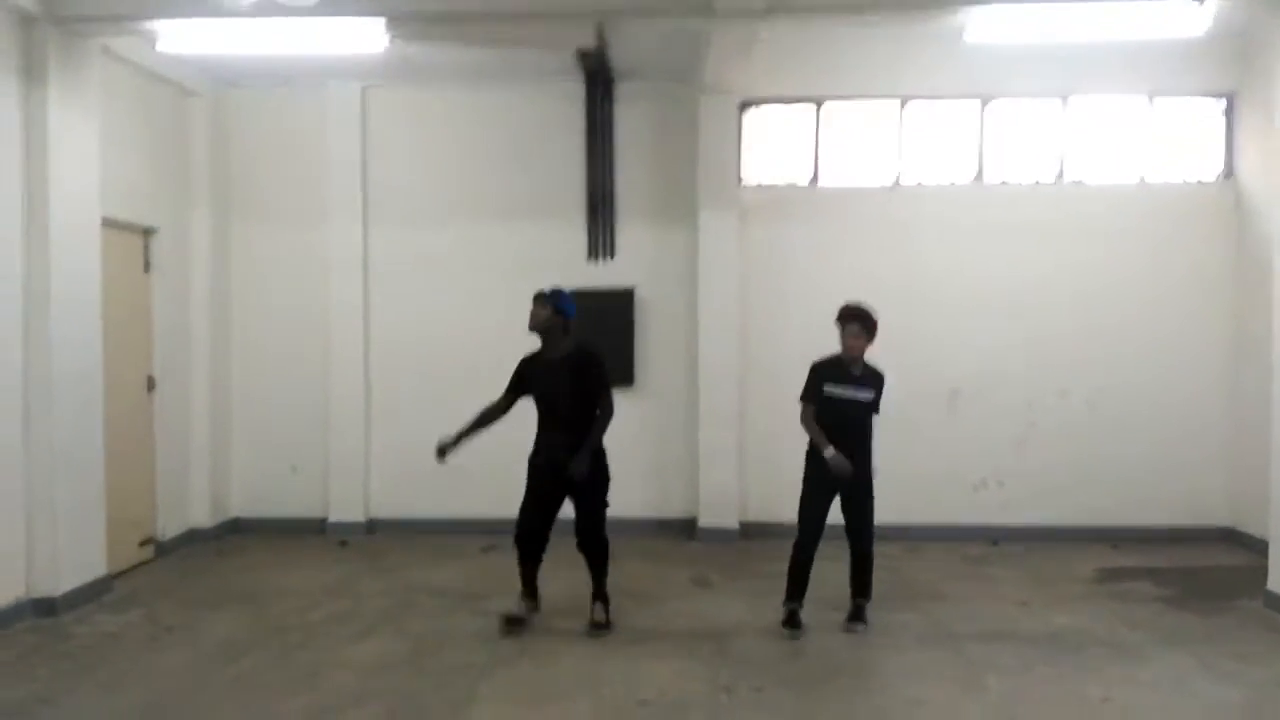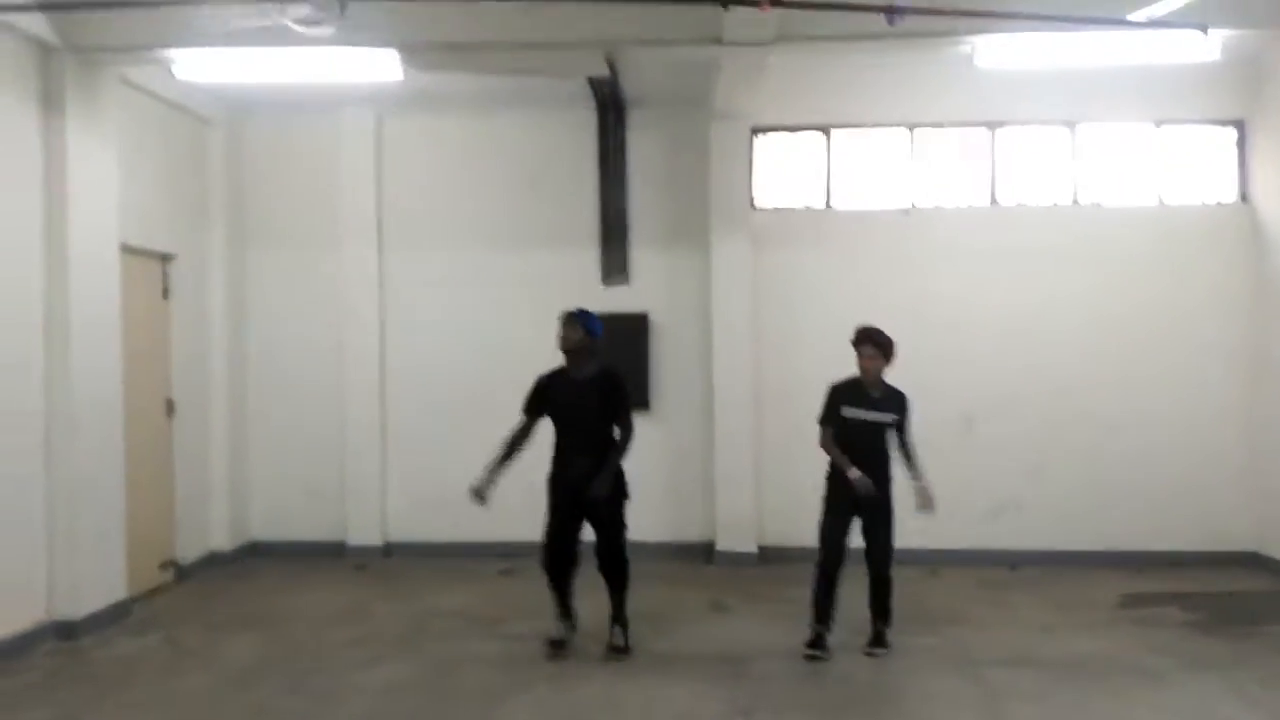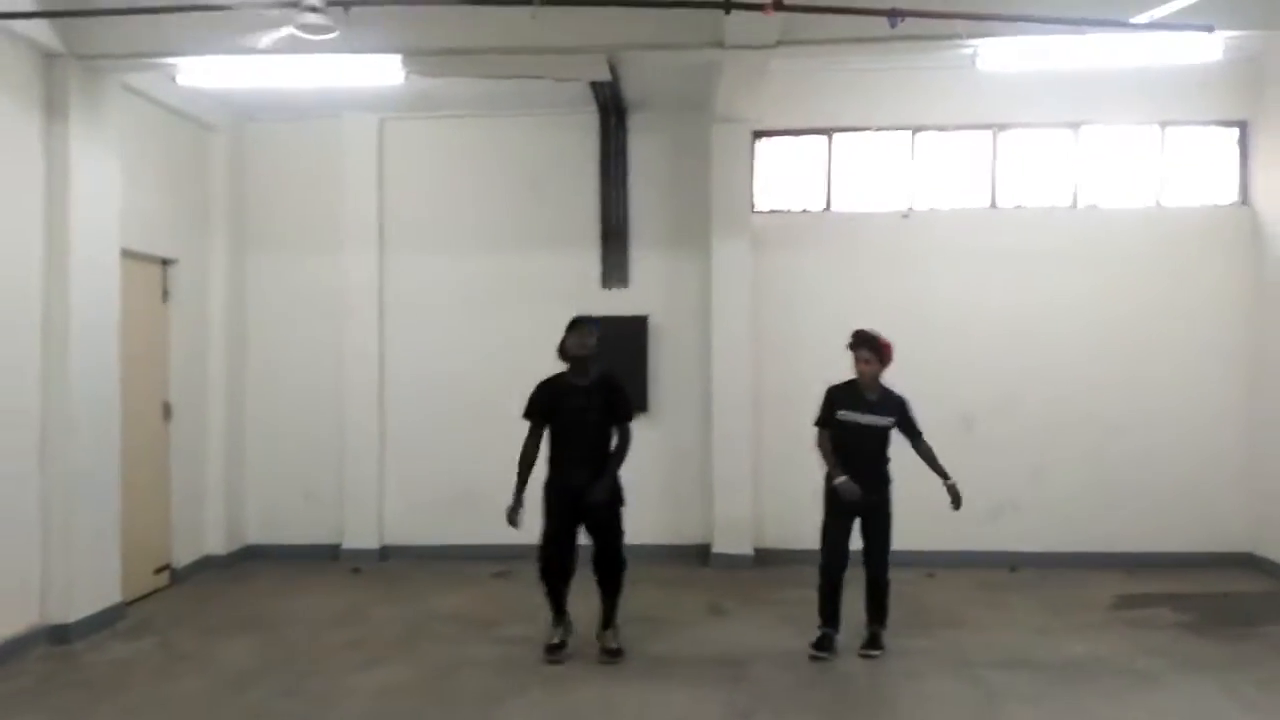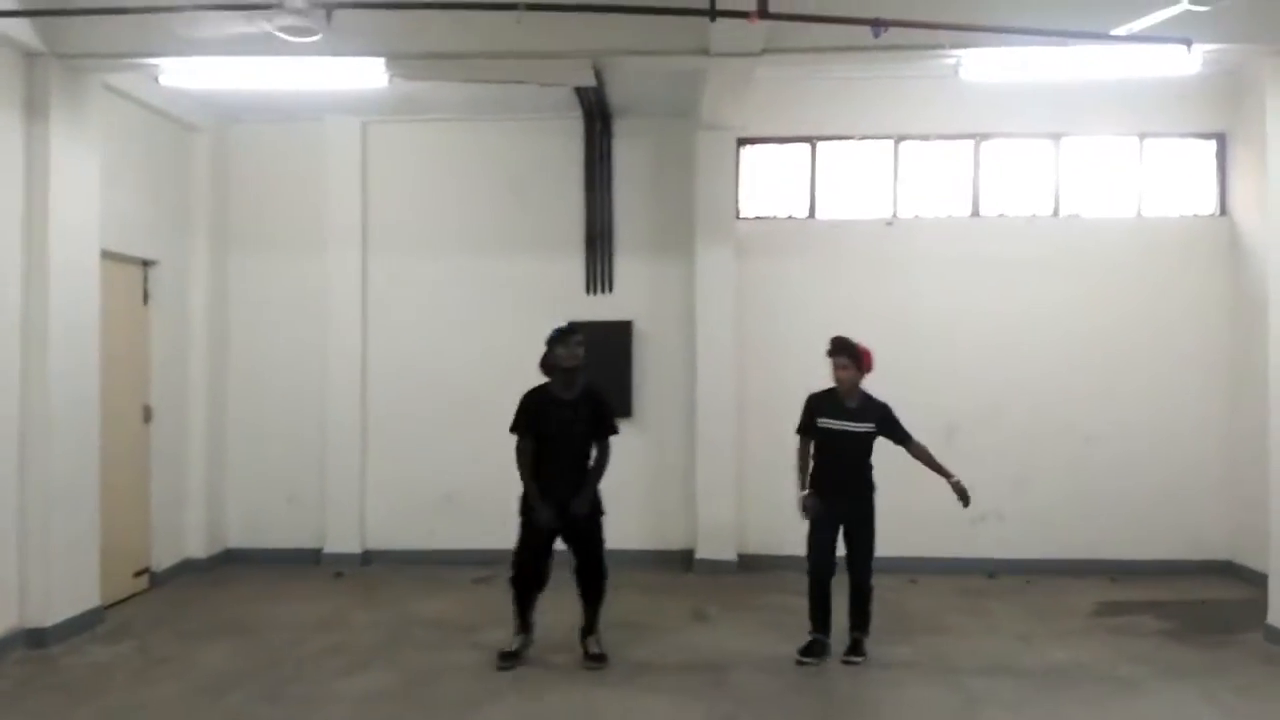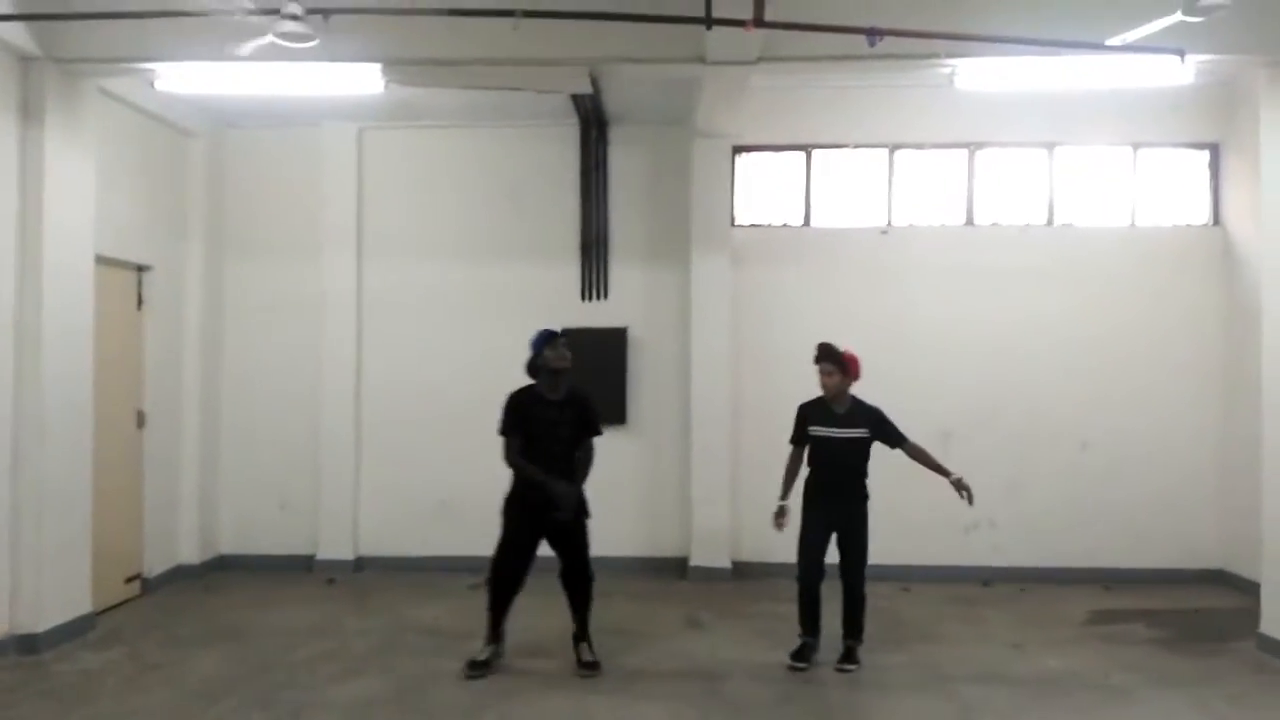
dt=0.1s
person 1, frame 1
left shoulder: (585, 359)
right shoulder: (531, 365)
left elbow: (606, 409)
right elbow: (502, 406)
left wrist: (587, 454)
right wrist: (458, 438)
left hip: (585, 459)
right hip: (546, 460)
left knee: (592, 533)
right knee: (529, 532)
left ankle: (599, 602)
right ankle: (528, 598)
person 1, frame 2
left shoulder: (609, 380)
right shoulder: (549, 383)
left elbow: (626, 431)
right elbow: (522, 433)
left wrist: (606, 474)
right wrist: (490, 475)
left hip: (603, 480)
right hip: (564, 480)
left knee: (612, 554)
right knee: (557, 554)
left ankle: (618, 625)
right ankle: (565, 619)
person 1, frame 3
left shoulder: (609, 387)
right shoulder: (550, 389)
left elbow: (623, 439)
right elbow: (532, 442)
left wrist: (605, 480)
right wrist: (518, 495)
left hip: (601, 487)
right hip: (562, 488)
left knee: (609, 560)
right knee: (554, 561)
left ankle: (608, 628)
right ankle: (559, 624)
person 1, frame 4
left shoulder: (595, 400)
right shoulder: (535, 400)
left elbow: (602, 451)
right elbow: (522, 455)
left wrist: (587, 493)
right wrist: (536, 503)
left hip: (582, 499)
right hip: (542, 499)
left knee: (593, 568)
right knee: (528, 570)
left ankle: (590, 634)
right ankle: (522, 633)
person 1, frame 5
left shoulder: (579, 402)
right shoulder: (520, 401)
left elbow: (585, 454)
right elbow: (511, 455)
left wrist: (572, 492)
right wrist: (550, 484)
left hip: (567, 502)
right hip: (527, 501)
left knee: (579, 573)
right knee: (504, 574)
left ankle: (582, 641)
right ankle: (492, 644)
person 2, frame 1
left shoulder: (876, 379)
right shoulder: (821, 370)
right elbow: (806, 416)
right wrist: (828, 450)
left hip: (859, 468)
right hip: (823, 465)
left knee: (862, 539)
right knee: (807, 537)
left ankle: (859, 603)
right ankle: (792, 606)
person 2, frame 2
left shoulder: (897, 400)
right shoulder: (840, 393)
left elbow: (903, 441)
right elbow: (826, 439)
left wrist: (920, 482)
right wrist: (852, 472)
left hip: (878, 489)
right hip: (841, 487)
left knee: (880, 562)
right knee: (830, 559)
left ankle: (880, 627)
right ankle: (820, 631)
person 2, frame 3
left shoulder: (896, 403)
right shoulder: (837, 395)
left elbow: (918, 443)
right elbow: (823, 441)
left wrist: (947, 480)
right wrist: (839, 477)
left hip: (877, 490)
right hip: (841, 489)
left knee: (876, 564)
right knee: (832, 561)
left ankle: (876, 629)
right ankle: (828, 631)
person 2, frame 4
left shoulder: (877, 410)
right shoulder: (816, 403)
left elbow: (912, 445)
right elbow: (805, 448)
left wrist: (951, 478)
right wrist: (804, 491)
left hip: (860, 498)
right hip: (823, 497)
left knee: (860, 571)
right knee: (820, 568)
left ankle: (858, 636)
right ankle: (820, 637)
person 2, frame 5
left shoulder: (869, 416)
right shoulder: (808, 412)
left elbow: (908, 447)
right elbow: (796, 456)
left wrist: (951, 476)
right wrist: (784, 500)
left hip: (854, 506)
right hip: (817, 505)
left knee: (853, 578)
right knee: (808, 574)
left ankle: (851, 644)
right ankle: (808, 640)
